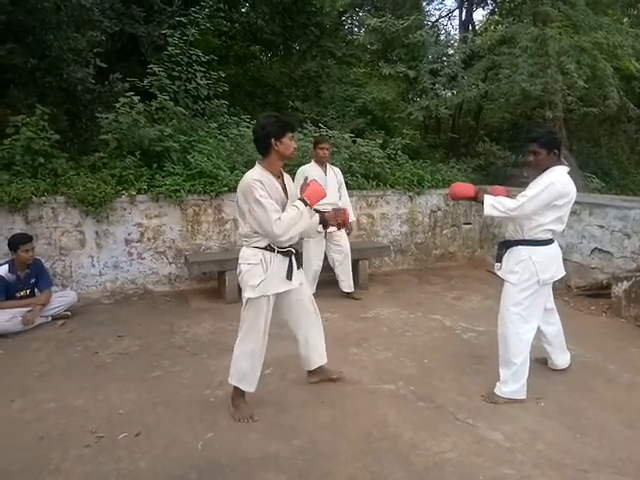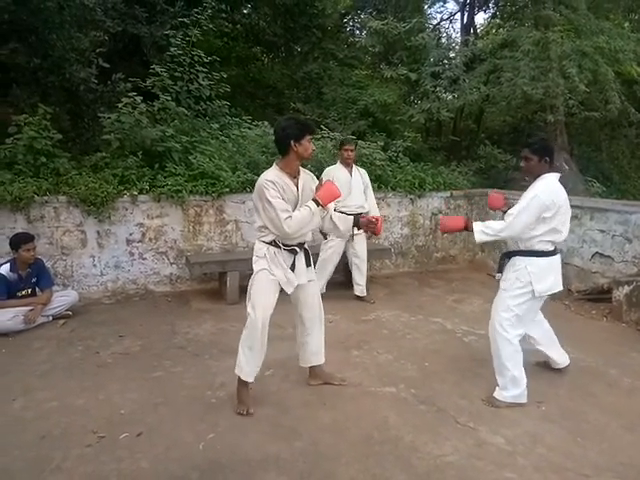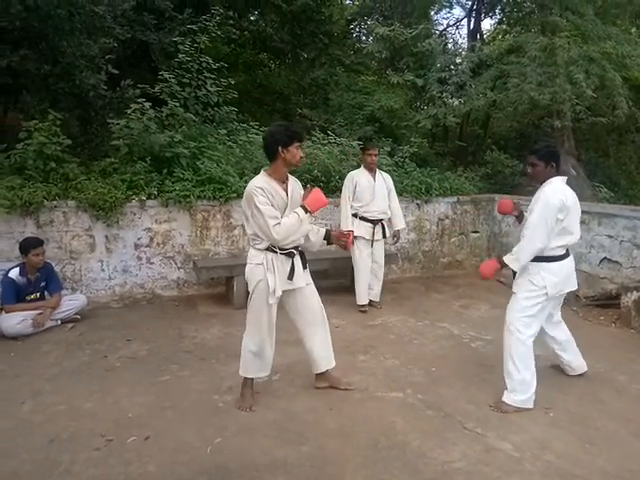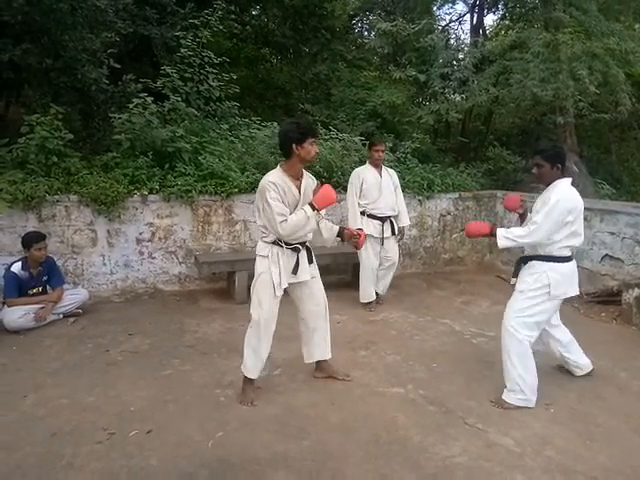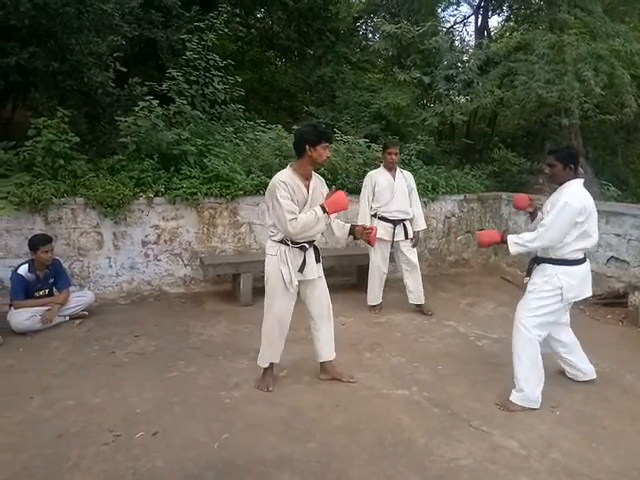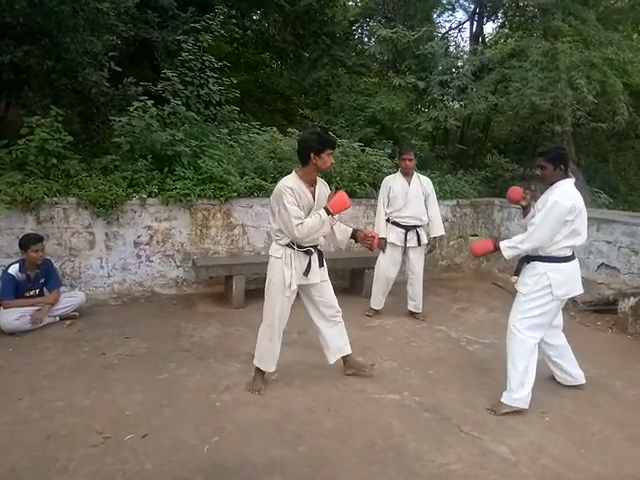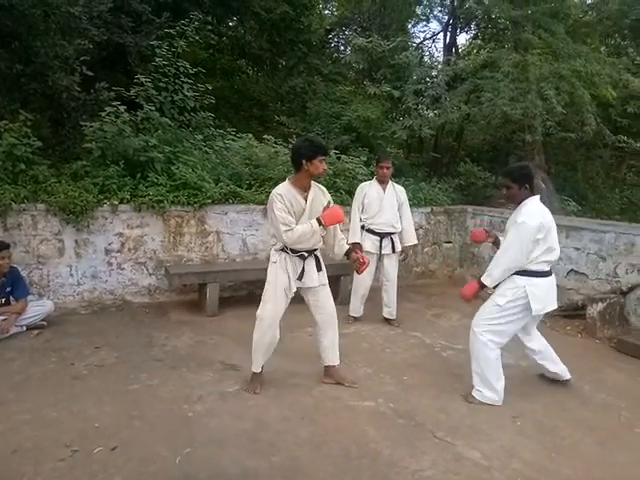
dt=0.4s
person 1, frame 1
left shoulder: (285, 179)
right shoulder: (253, 182)
right elbow: (277, 228)
left wrist: (324, 218)
right wrist: (304, 201)
left hip: (285, 260)
right hip: (259, 262)
left knee: (306, 313)
right knee: (254, 330)
left ankle: (316, 367)
right ankle: (238, 395)
person 1, frame 2
left shoulder: (308, 178)
right shoulder: (268, 182)
left elbow: (327, 218)
right elbow: (288, 227)
left wrist: (357, 222)
right wrist: (316, 202)
left hip: (299, 256)
right hip: (271, 257)
left knee: (312, 312)
right knee: (258, 319)
left ankle: (316, 370)
right ankle: (243, 384)
person 1, frame 3
left shoulder: (295, 184)
right shoulder: (257, 189)
right elbow: (277, 233)
left wrist: (328, 236)
right wrist: (305, 209)
left hip: (294, 261)
right hip: (266, 264)
left knee: (314, 316)
right knee: (260, 326)
left ankle: (324, 373)
right ankle: (248, 384)
person 1, frame 4
left shoulder: (310, 181)
right shoulder: (271, 184)
left elbow: (316, 223)
right elbow: (283, 228)
left wrist: (341, 232)
right wrist: (313, 206)
left hip: (302, 255)
right hip: (273, 256)
left knee: (316, 309)
right knee: (263, 318)
left ankle: (321, 364)
right ankle: (249, 381)
person 1, frame 5
left shoulder: (319, 182)
right shoulder: (281, 182)
left elbow: (327, 223)
right elbow: (292, 226)
left wrist: (353, 230)
right wrist: (324, 208)
left hip: (309, 254)
right hip: (283, 255)
left knee: (321, 310)
right knee: (278, 314)
left ankle: (327, 366)
right ankle: (268, 368)
person 1, frame 6
left shoulder: (322, 186)
right shoulder: (286, 188)
left elbow: (329, 224)
right elbow: (299, 231)
left wrist: (355, 235)
right wrist: (327, 210)
left hip: (313, 257)
right hip: (286, 258)
left knee: (329, 309)
right knee: (275, 317)
left ankle: (348, 361)
right ankle: (261, 372)
person 1, frame 7
left shoulder: (321, 193)
right shoulder: (280, 195)
left elbow: (331, 230)
right elbow: (288, 236)
left wrist: (349, 253)
right wrist: (319, 221)
left hip: (312, 262)
right hip: (284, 262)
left knee: (326, 315)
right knee: (268, 317)
left ankle: (331, 370)
right ankle: (257, 373)
person 2, frame 1
left shoulder: (555, 182)
right shoulder: (551, 179)
left elbow: (519, 208)
right elbow: (528, 210)
left wrist: (481, 197)
right wrist: (507, 201)
left hip: (531, 258)
right hip: (536, 254)
left knee: (514, 320)
right knee: (543, 309)
left ankle: (511, 388)
right ankle: (558, 358)
person 2, frame 2
left shoulder: (540, 191)
right shoulder: (554, 188)
left elbow: (511, 228)
left wrist: (471, 227)
right wrist: (511, 211)
left hip: (530, 267)
right hip: (541, 262)
left knee: (504, 326)
right knee: (529, 317)
left ankle: (511, 392)
right ankle: (557, 358)
person 2, frame 3
left shoulder: (549, 194)
right shoulder: (563, 191)
left elbow: (535, 240)
left wrist: (506, 261)
right wrist: (523, 217)
left hip: (543, 271)
right hip: (557, 265)
left knee: (518, 328)
right knee: (550, 319)
left ankle: (518, 397)
right ankle: (573, 364)
person 2, frame 4
left shoulder: (561, 197)
right shoulder: (558, 192)
left elbow: (537, 236)
left wrist: (495, 232)
right wrist: (525, 217)
left hip: (547, 272)
right hip: (549, 268)
left knee: (516, 326)
right knee: (547, 321)
left ankle: (519, 395)
right ankle: (579, 364)
person 2, frame 5
left shoulder: (571, 199)
right shoulder: (570, 193)
left elbow: (546, 238)
right elbow: (553, 230)
left wrist: (505, 239)
right wrist: (535, 214)
left hip: (559, 274)
right hip: (563, 270)
left knee: (528, 326)
right knee: (554, 324)
left ankle: (525, 396)
right ankle: (581, 370)
person 2, frame 6
left shoulder: (560, 198)
right shoulder: (563, 193)
left elbow: (535, 237)
right elbow: (543, 228)
left wrist: (498, 246)
right wrist: (528, 209)
left hip: (548, 272)
right hip: (558, 269)
left knee: (522, 328)
right knee: (547, 326)
left ankle: (516, 398)
right ankle: (570, 376)
person 2, frame 7
left shoulder: (528, 216)
right shoulder: (533, 210)
left elbow: (511, 258)
left wrist: (482, 282)
right wrist: (498, 241)
left hip: (525, 286)
right hip: (537, 282)
left knee: (483, 330)
right knee: (526, 331)
left ankle: (487, 392)
right ankle: (557, 371)
person 3, frame 1
left shoulder: (336, 171)
right shoulder: (305, 171)
left elbow: (344, 196)
left wrist: (348, 220)
left knee: (343, 252)
right knee: (313, 260)
left ankle: (348, 289)
person 3, frame 2
left shoulder: (362, 173)
right shoulder: (331, 172)
left elbow: (370, 198)
left knee: (360, 258)
right knee: (328, 257)
left ankle: (360, 292)
person 3, frame 3
left shoulder: (385, 177)
right shoulder: (353, 176)
left elbow: (393, 202)
right elbow: (346, 203)
left wrist: (397, 227)
right wrist: (347, 228)
left hip: (379, 227)
right hip: (360, 226)
left knee: (377, 264)
right knee: (362, 264)
left ankle: (373, 297)
right ankle: (362, 300)
person 3, frame 4
left shoulder: (391, 174)
right shoulder: (359, 173)
left elbow: (398, 199)
right elbow: (352, 201)
left wrist: (402, 224)
right wrist: (356, 226)
left hip: (388, 224)
right hip: (369, 224)
left knee: (391, 259)
right knee: (369, 262)
left ankle: (378, 290)
right ankle: (368, 297)
person 3, frame 5
left shoulder: (407, 176)
right shoulder: (373, 176)
left elbow: (415, 203)
right elbow: (365, 204)
left wrist: (417, 228)
left hip: (404, 227)
right hip: (382, 227)
left knee: (411, 264)
right knee: (378, 266)
left ankle: (419, 302)
right ankle: (375, 301)
person 3, frame 6
left shoulder: (425, 182)
right shoulder: (389, 181)
left elbow: (432, 209)
right elbow: (381, 209)
left wrist: (434, 235)
right wrist: (381, 235)
left hip: (417, 234)
right hip: (394, 232)
left knee: (416, 273)
right knee: (385, 271)
left ankle: (415, 308)
right ankle: (375, 305)
person 3, frame 7
left shoulder: (399, 191)
right shoulder: (364, 188)
left elbow: (406, 218)
right elbow: (356, 215)
left wrist: (407, 243)
right wrist: (355, 241)
left hip: (391, 241)
right hip: (369, 239)
left knee: (390, 279)
right knee: (363, 279)
left ankle: (389, 314)
right ankle: (355, 312)
